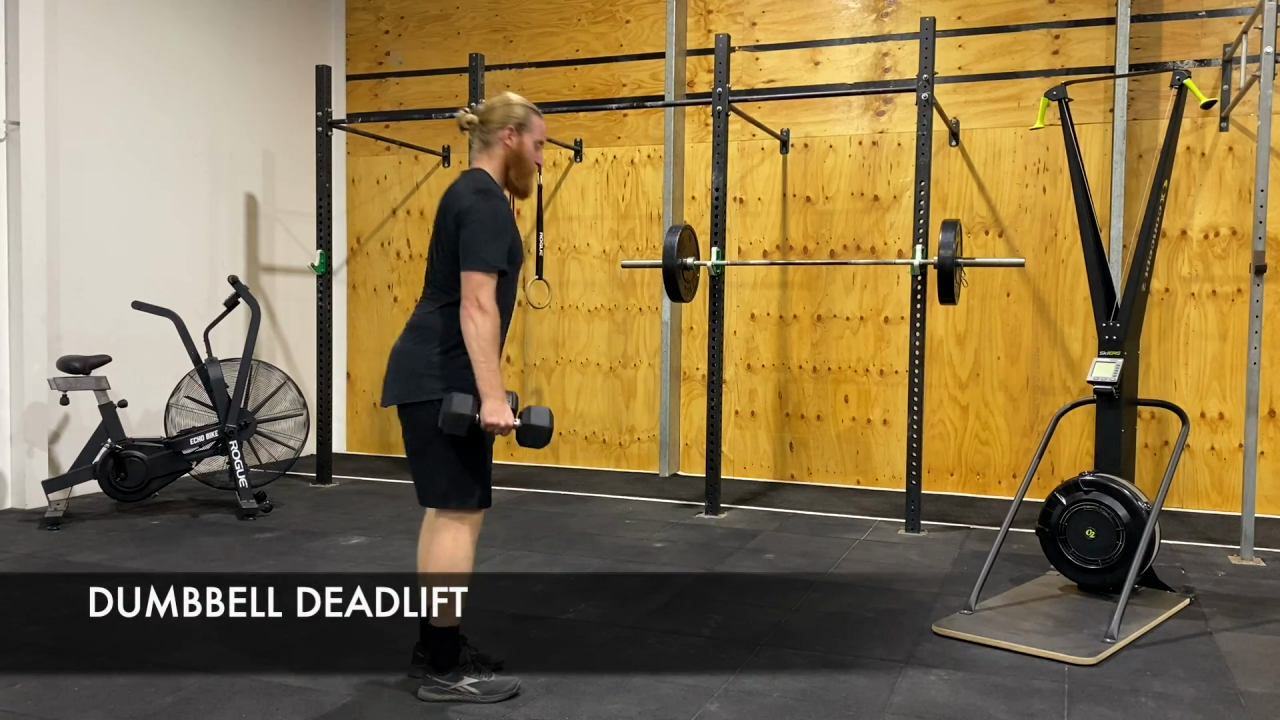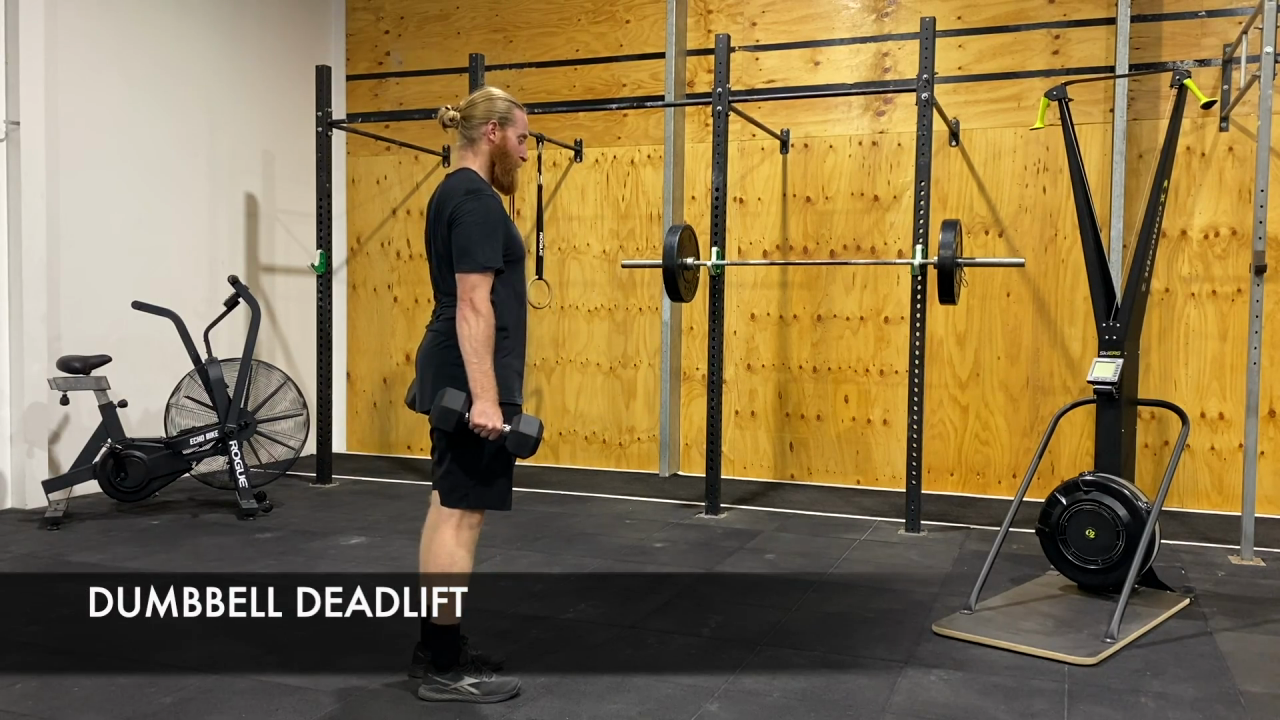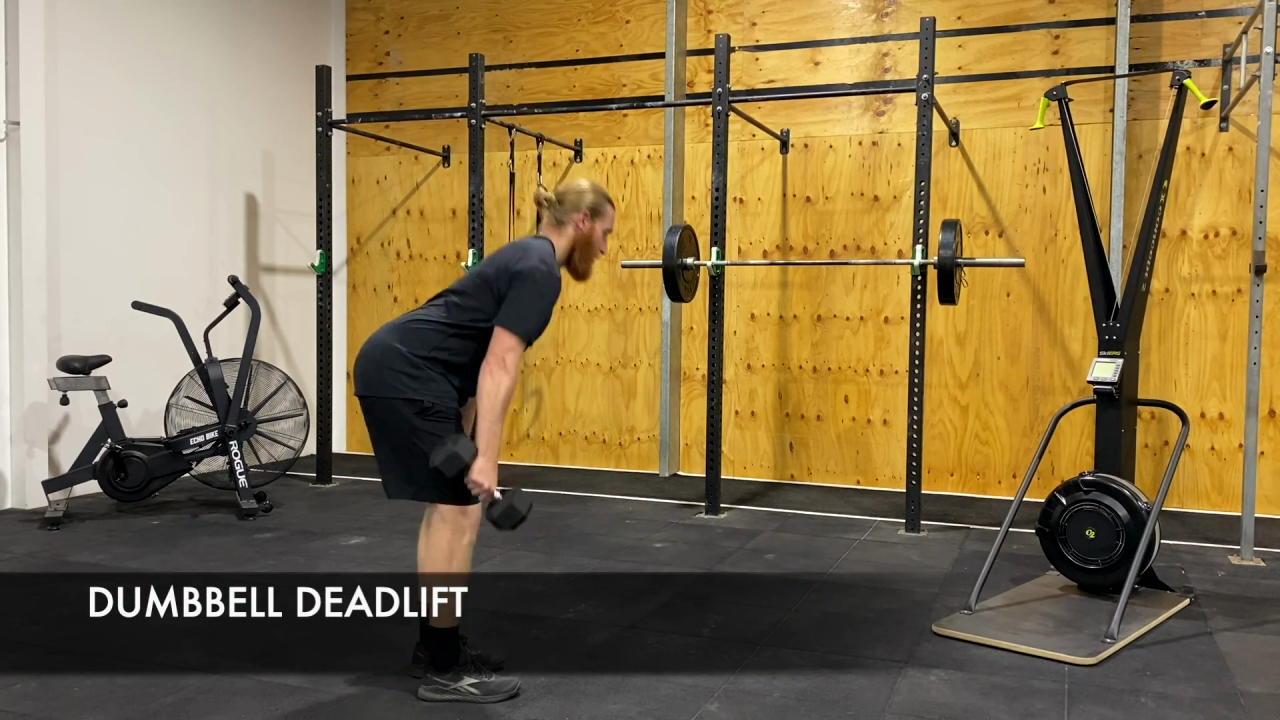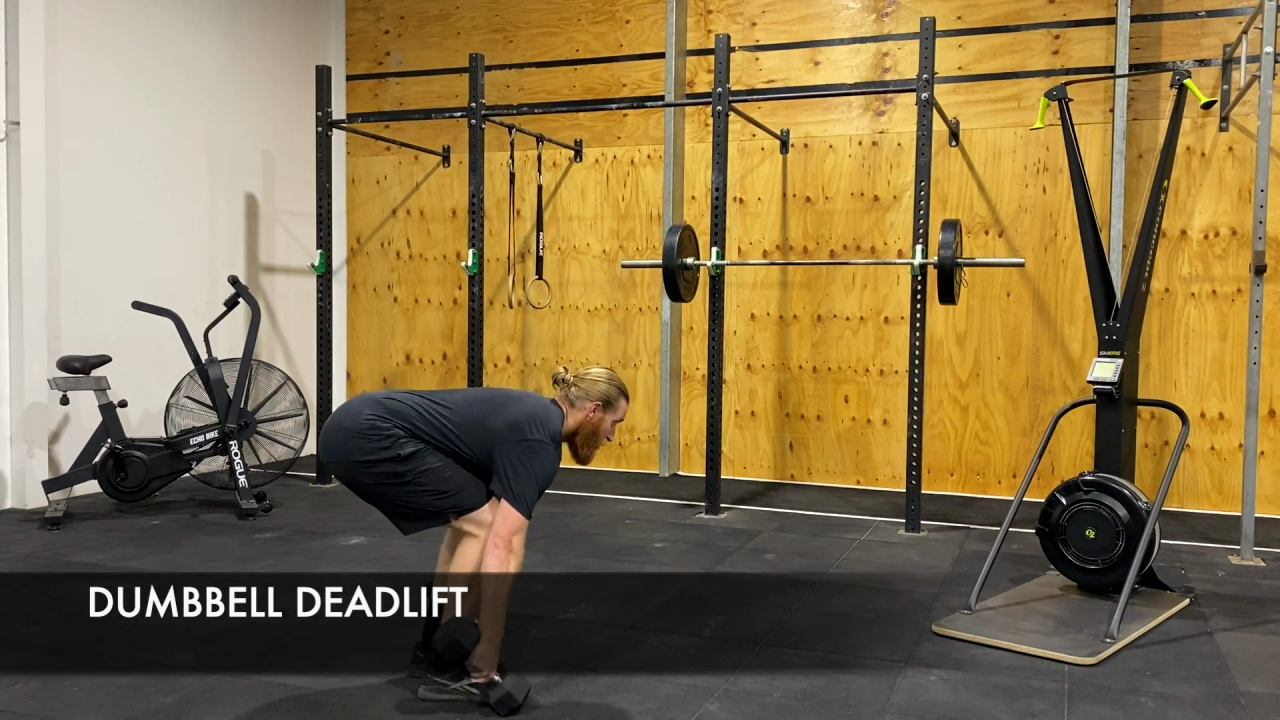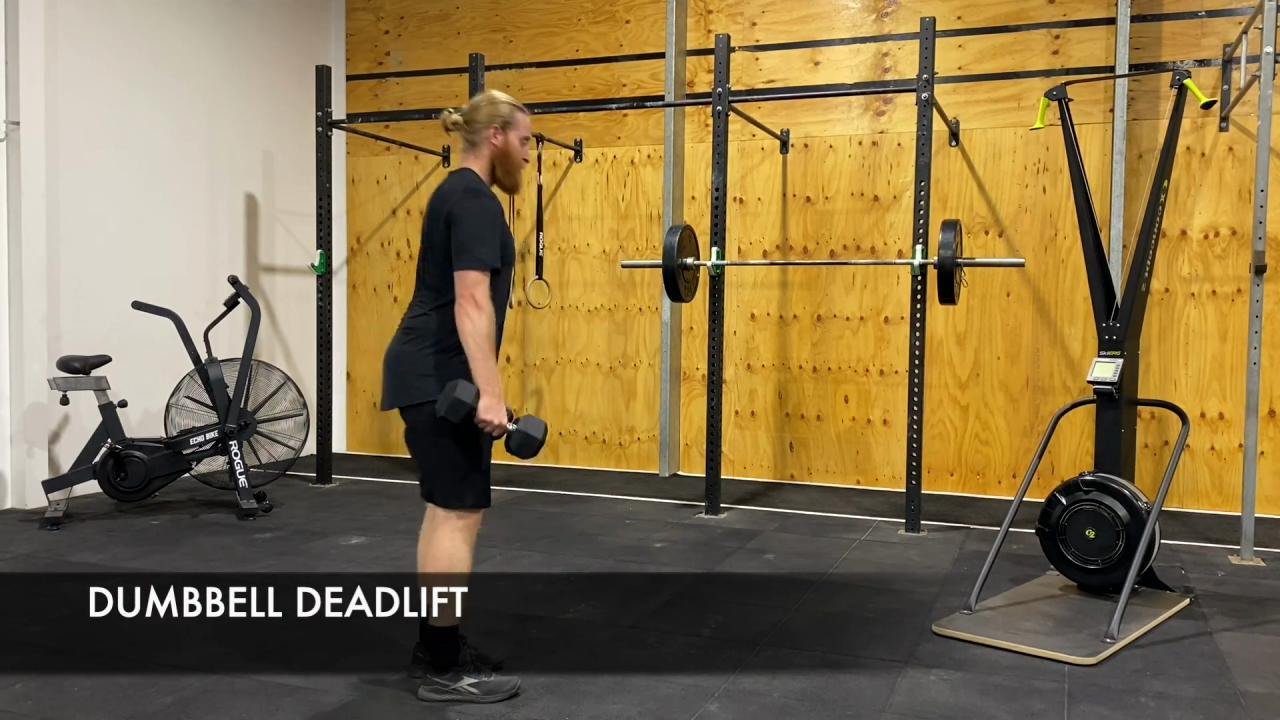
dt=1s
person 1, frame 1
left shoulder: (470, 196)
right shoulder: (486, 202)
right elbow: (478, 304)
left wrist: (483, 389)
right wrist: (494, 396)
left hip: (433, 375)
right hip: (445, 381)
left knee: (447, 511)
right knee: (458, 514)
left ankle: (438, 648)
right ankle: (444, 667)
person 1, frame 2
left shoulder: (454, 195)
right shoulder: (477, 200)
right elbow: (474, 305)
right wrist: (486, 397)
left hip: (452, 374)
right hip: (470, 379)
left knee: (447, 507)
right knee: (462, 514)
left ankle: (437, 646)
right ankle: (444, 665)
person 1, frame 3
left shoulder: (528, 260)
right shoulder: (539, 272)
left elbow: (481, 359)
right elbow: (499, 368)
left wrist: (463, 440)
right wrist: (485, 459)
left hip: (389, 367)
right hip: (403, 377)
left knee: (446, 503)
right knee: (457, 509)
left ankle: (436, 645)
right ankle: (443, 667)
person 1, frame 4
left shoulder: (534, 416)
right shoulder: (538, 443)
right elbow: (504, 545)
right wrist: (488, 648)
left hip: (355, 428)
right hip: (366, 438)
left knee: (471, 516)
right knee: (483, 523)
left ankle: (435, 645)
right ankle: (446, 666)
person 1, frame 5
left shoulder: (459, 194)
right shoulder: (475, 199)
right elbow: (473, 302)
left wrist: (480, 387)
right wrist: (491, 393)
left hip: (432, 369)
right hip: (445, 375)
left knee: (448, 509)
right knee: (458, 513)
left ankle: (437, 647)
right ankle: (444, 667)
